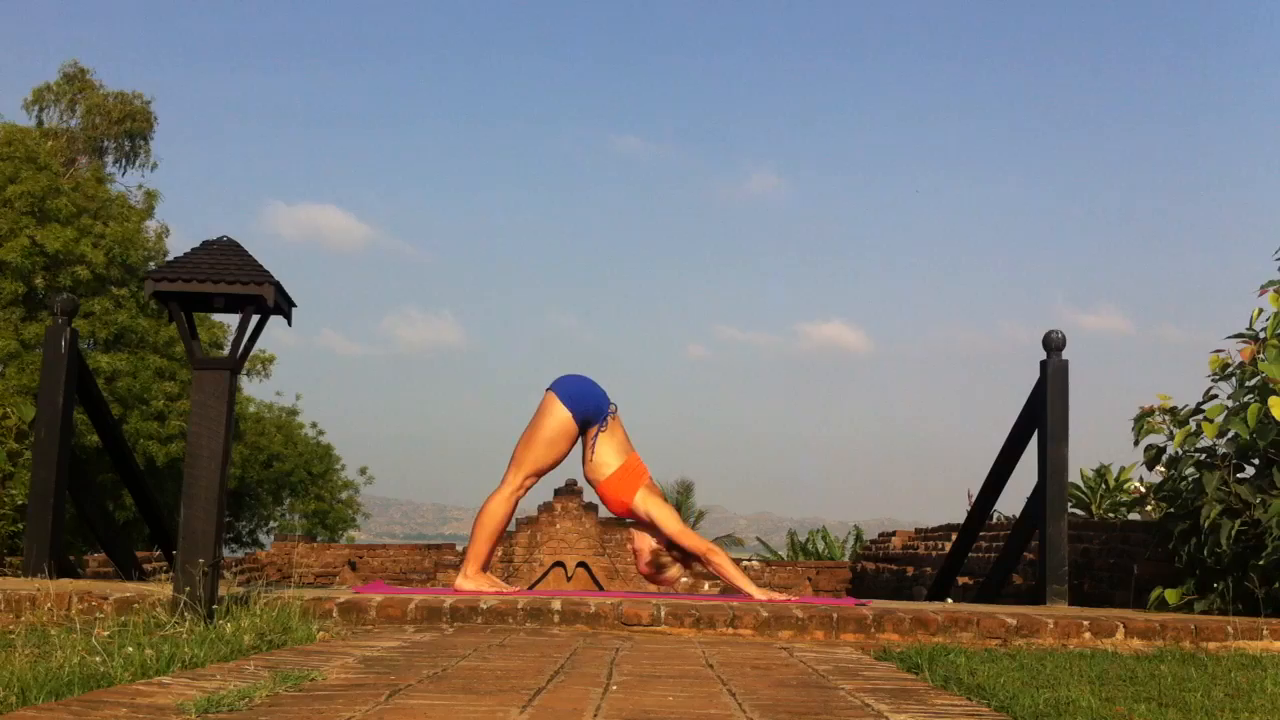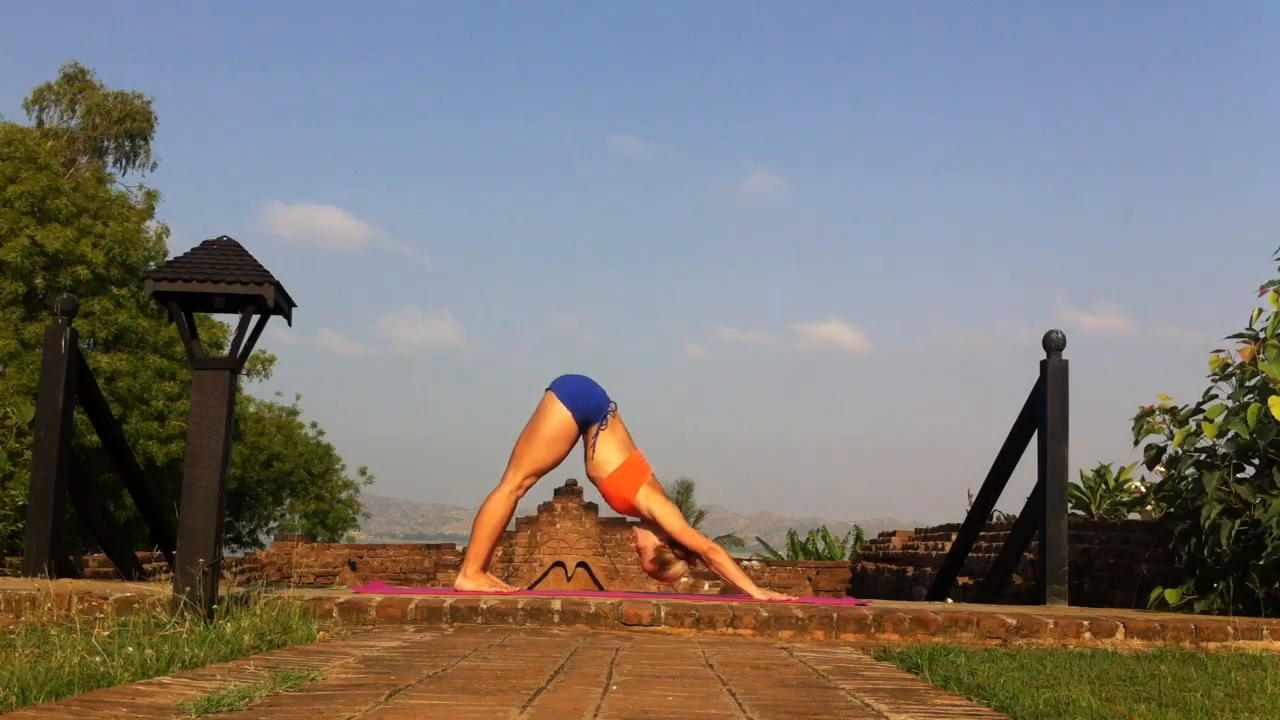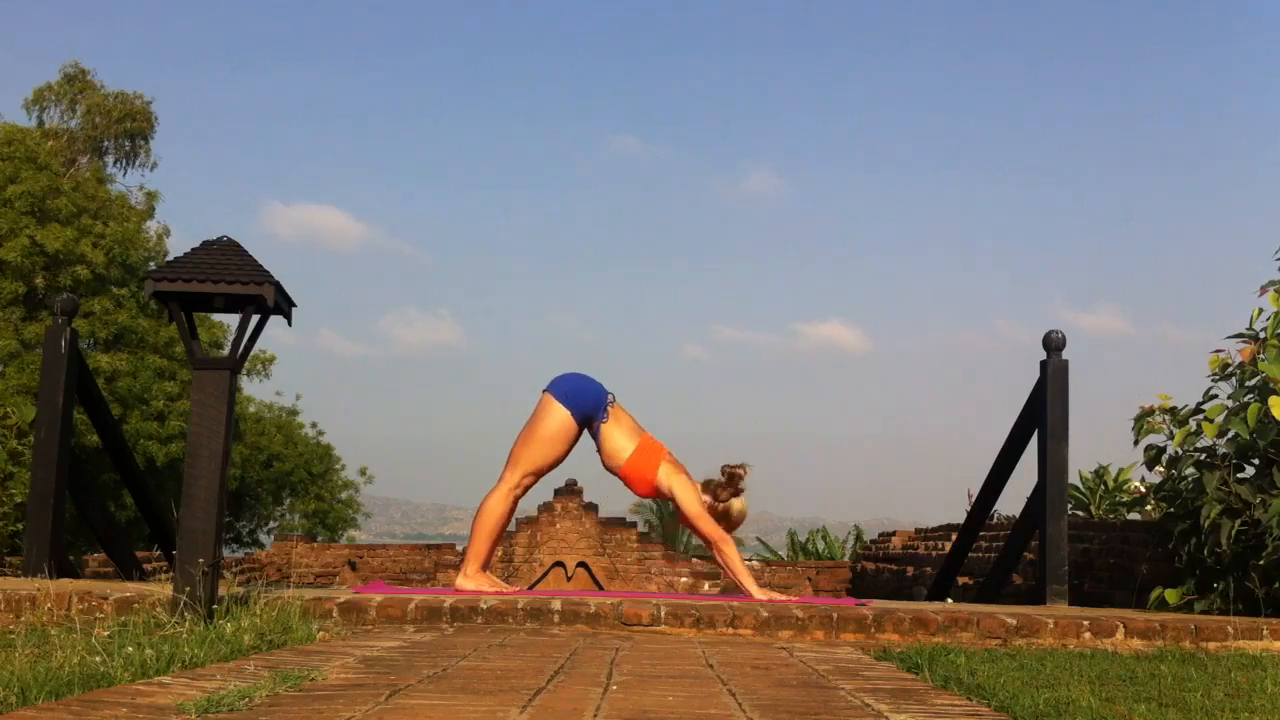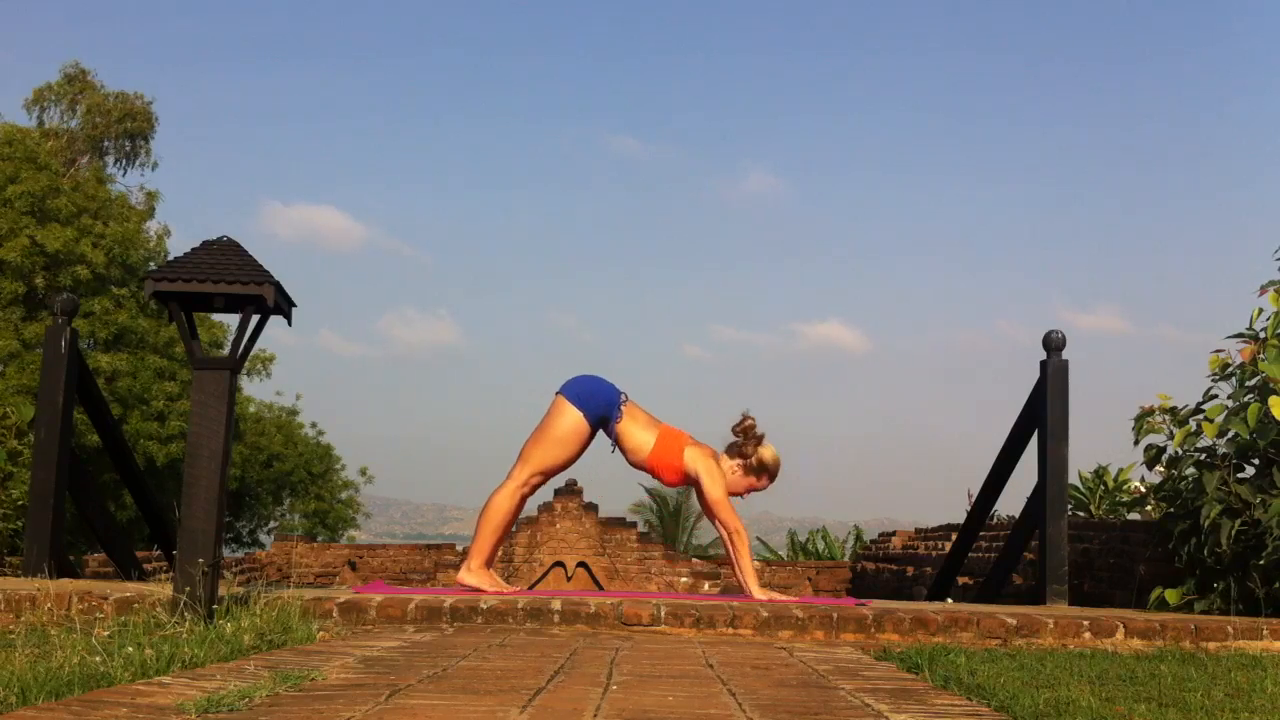
dt=0.3s
person 1, frame 1
left shoulder: (651, 509)
right shoulder: (649, 507)
left elbow: (706, 551)
left wrist: (752, 590)
right wrist: (755, 591)
left hip: (583, 403)
right hip: (578, 399)
left knee: (519, 485)
right knee: (515, 483)
left ankle: (479, 570)
right ankle: (469, 573)
person 1, frame 2
left shoulder: (653, 506)
right shoulder: (652, 505)
left elbow: (707, 550)
right elbow: (709, 549)
left wrist: (753, 590)
right wrist: (754, 591)
left hip: (581, 402)
right hip: (577, 398)
left knee: (517, 485)
right knee: (514, 484)
left ankle: (479, 570)
right ankle: (470, 573)
person 1, frame 3
left shoulder: (683, 485)
right shoulder: (678, 485)
left elbow: (716, 540)
right elbow: (718, 538)
left wrist: (750, 589)
right wrist: (754, 590)
left hip: (585, 404)
right hip: (578, 397)
left knee: (518, 484)
right knee: (513, 482)
left ankle: (479, 570)
right ankle: (470, 572)
person 1, frame 4
left shoulder: (702, 469)
right shoulder: (706, 467)
left elbow: (727, 532)
right elbow: (735, 530)
left wrist: (751, 588)
right wrist: (756, 589)
left hip: (596, 404)
right hip: (593, 399)
left knee: (527, 483)
right knee: (522, 480)
left ankle: (484, 566)
right ankle: (473, 566)
